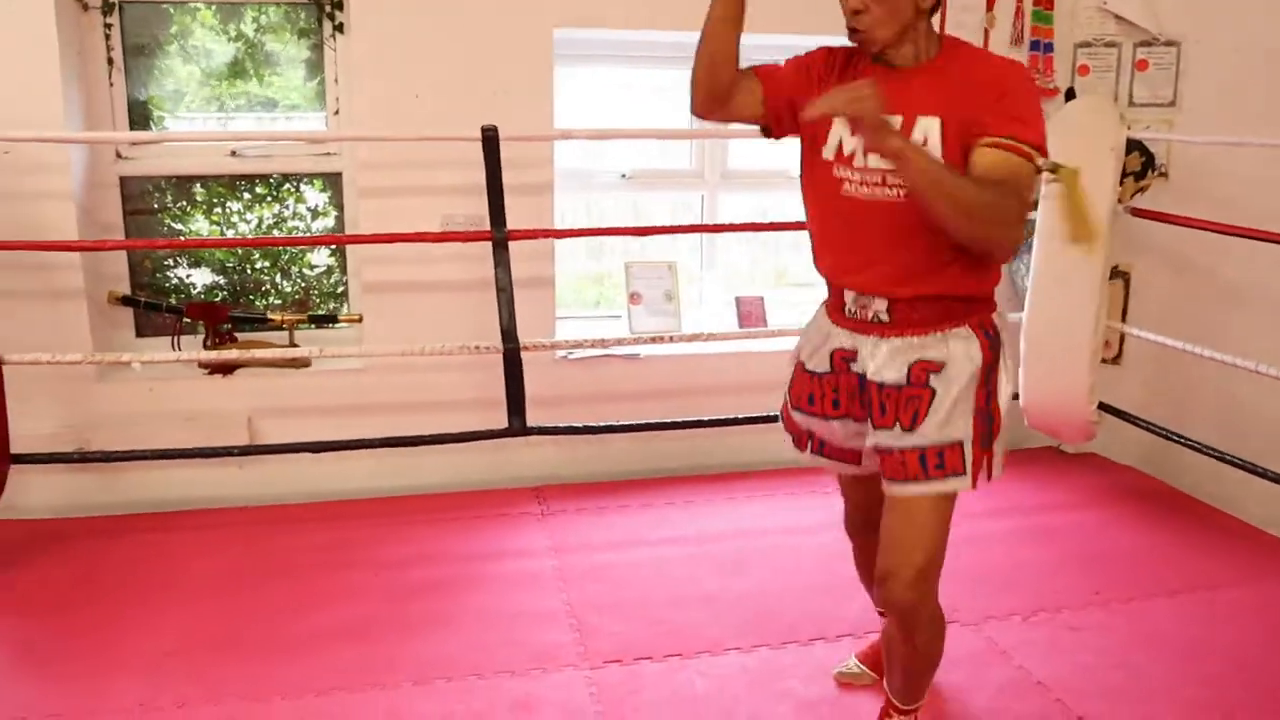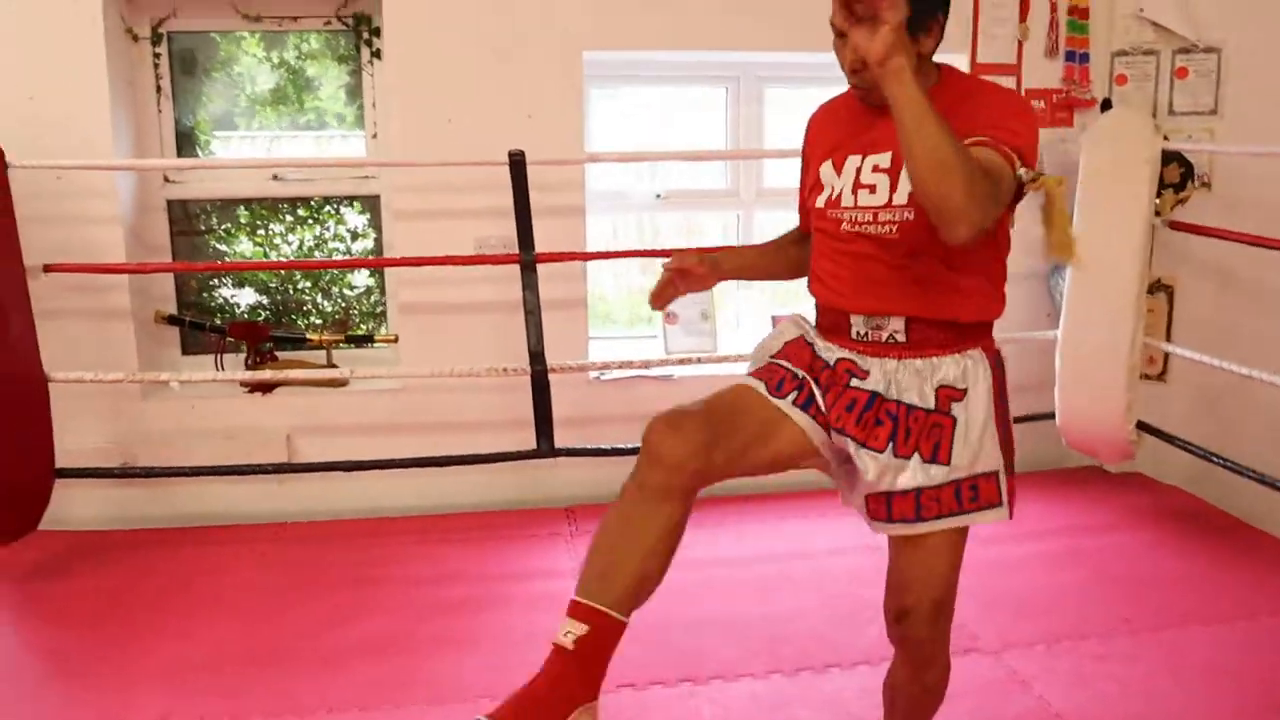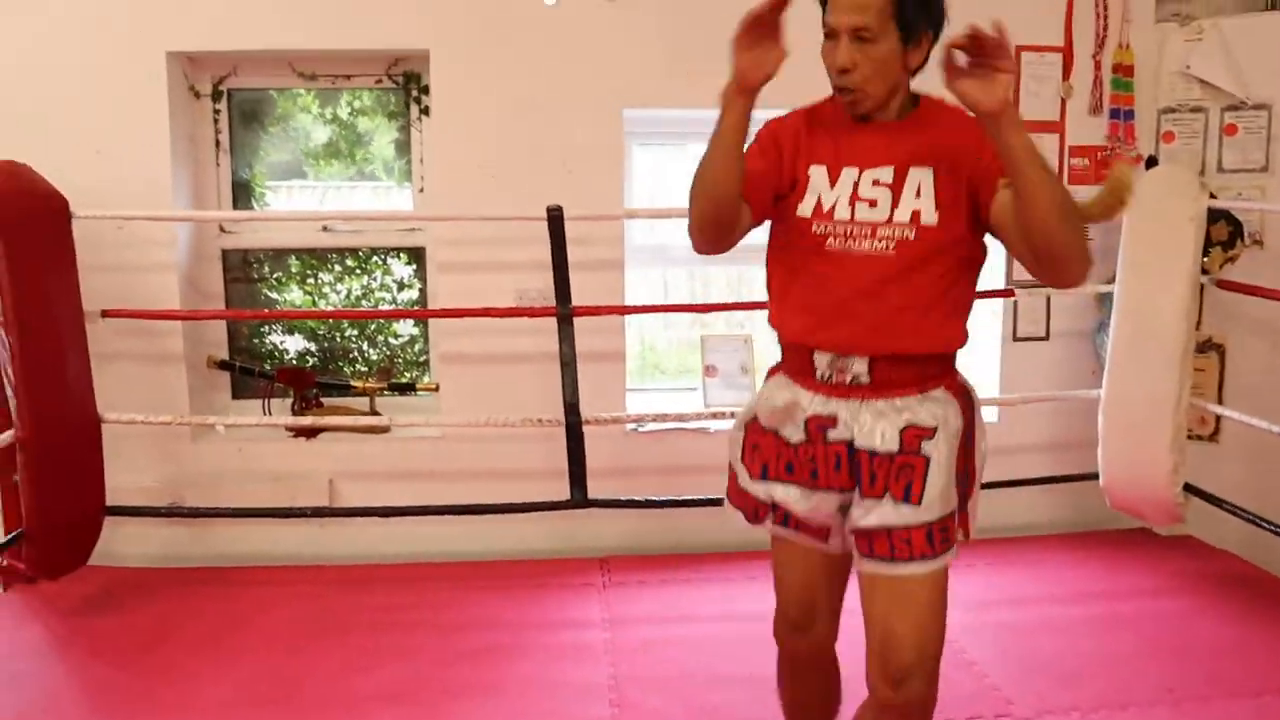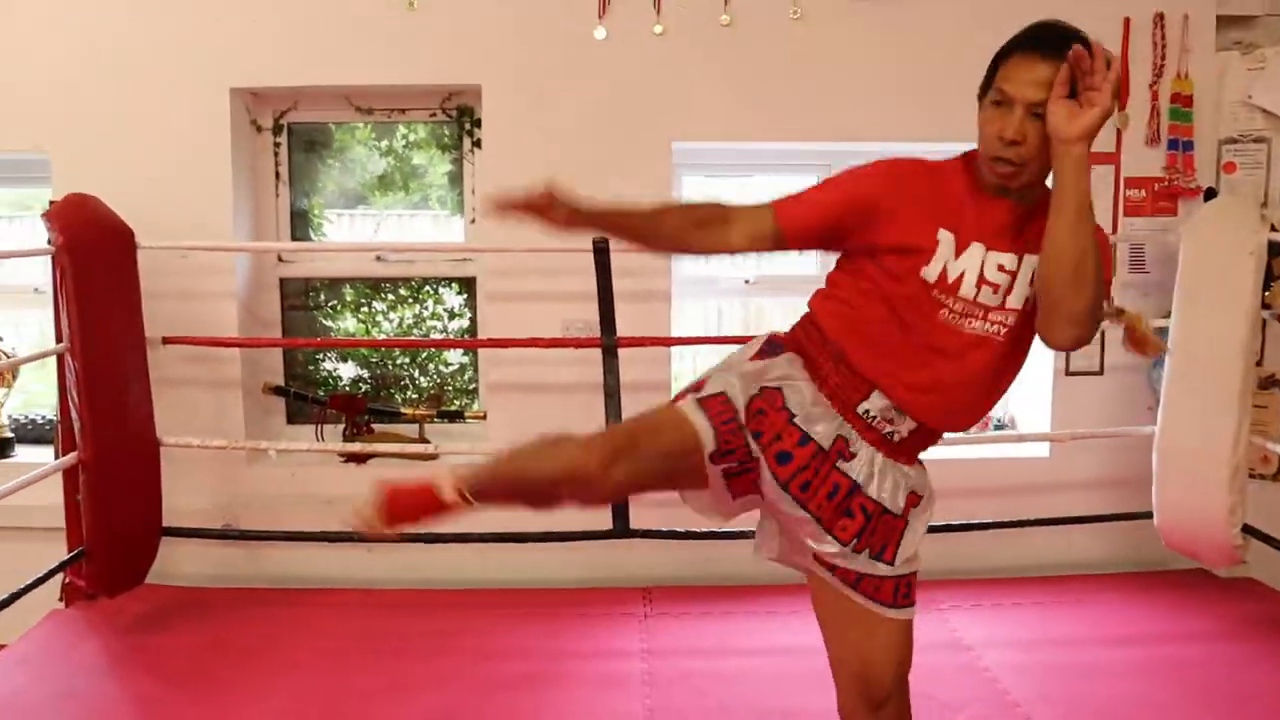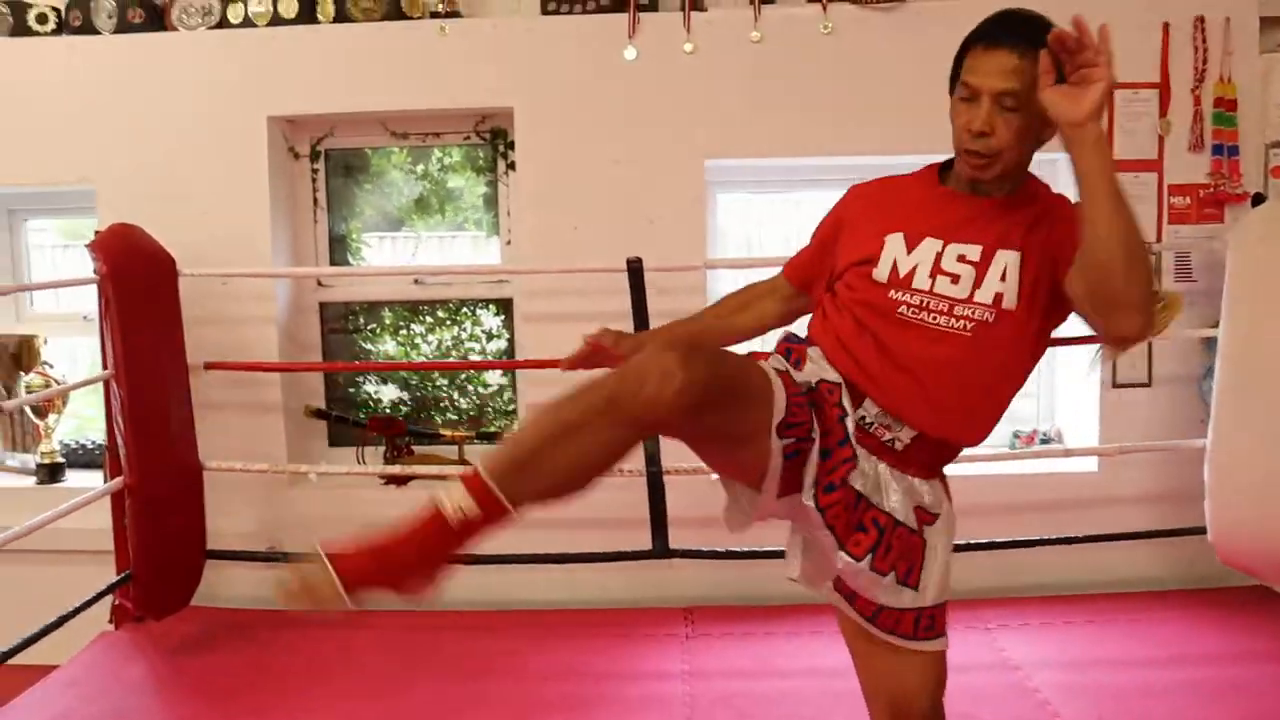
dt=0.3s
person 1, frame 1
left shoulder: (995, 87)
right shoulder: (821, 77)
left elbow: (997, 230)
right elbow: (710, 96)
left wrist: (885, 136)
left hip: (941, 352)
right hip: (845, 342)
left knee: (906, 582)
right knee: (863, 519)
right ankle: (896, 641)
person 1, frame 2
left shoulder: (995, 113)
right shoulder: (829, 124)
left elbow: (961, 220)
left wrist: (894, 69)
right wrist: (714, 266)
left hip: (936, 385)
right hip: (828, 359)
left knee: (919, 620)
right knee: (670, 448)
person 1, frame 3
left shoulder: (975, 144)
right shoulder: (794, 136)
left elbow: (1068, 265)
right elbow: (710, 235)
left wrist: (1002, 122)
right wrist: (743, 92)
left hip: (907, 423)
right hip: (800, 405)
right knee: (799, 633)
person 1, frame 4
left shoulder: (1080, 246)
right shoulder: (905, 187)
left elbow: (1067, 326)
right elbow: (727, 228)
left wrist: (1073, 157)
right wrist: (588, 214)
left hip: (880, 473)
right hip: (795, 404)
right knee: (589, 467)
right ankle: (447, 492)
person 1, frame 5
left shoulder: (1076, 232)
right shoulder: (875, 202)
left elbow: (1124, 322)
right elbow: (780, 293)
left wrist: (1085, 138)
right wrist: (656, 340)
left hip: (900, 486)
right hip: (809, 416)
right knee: (687, 369)
right ankle: (426, 542)
